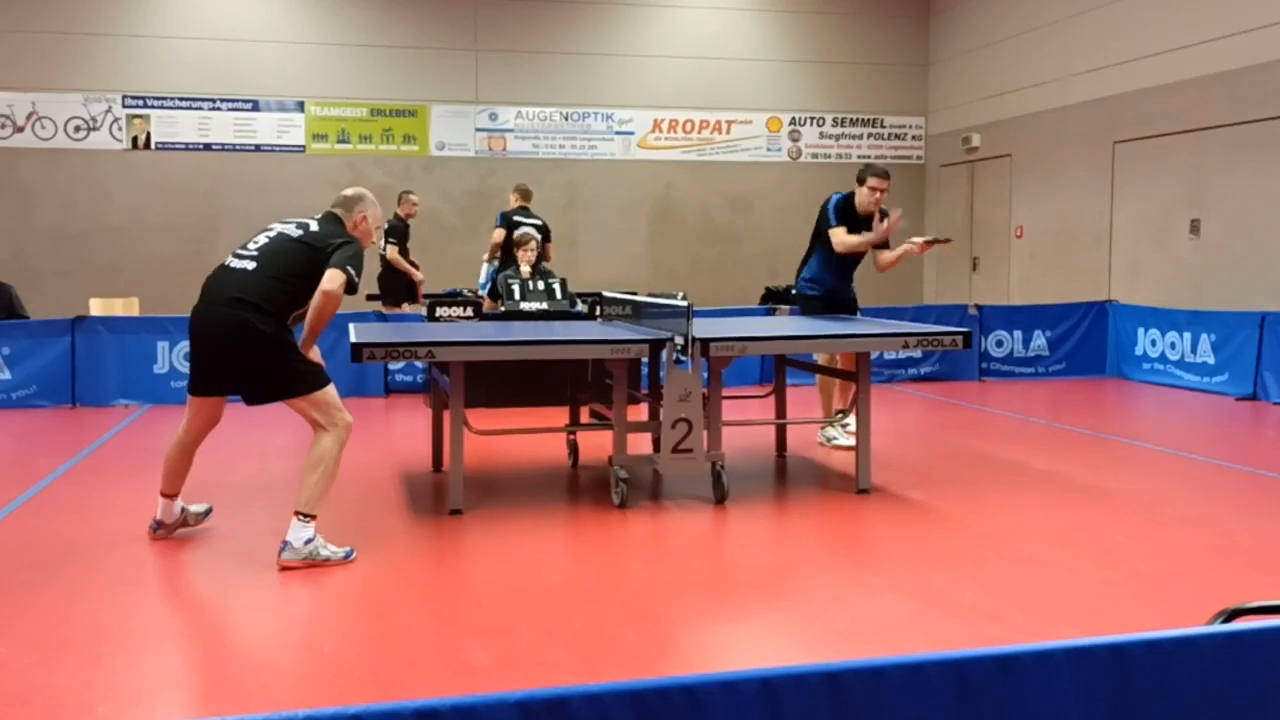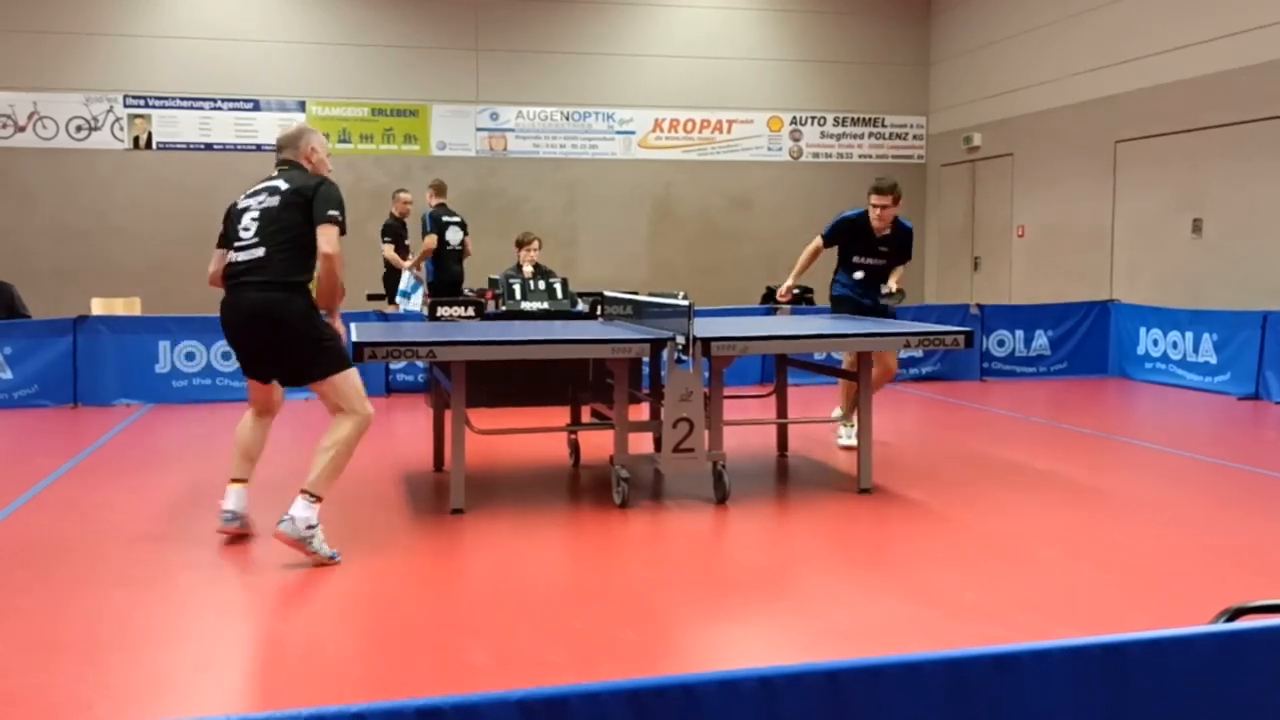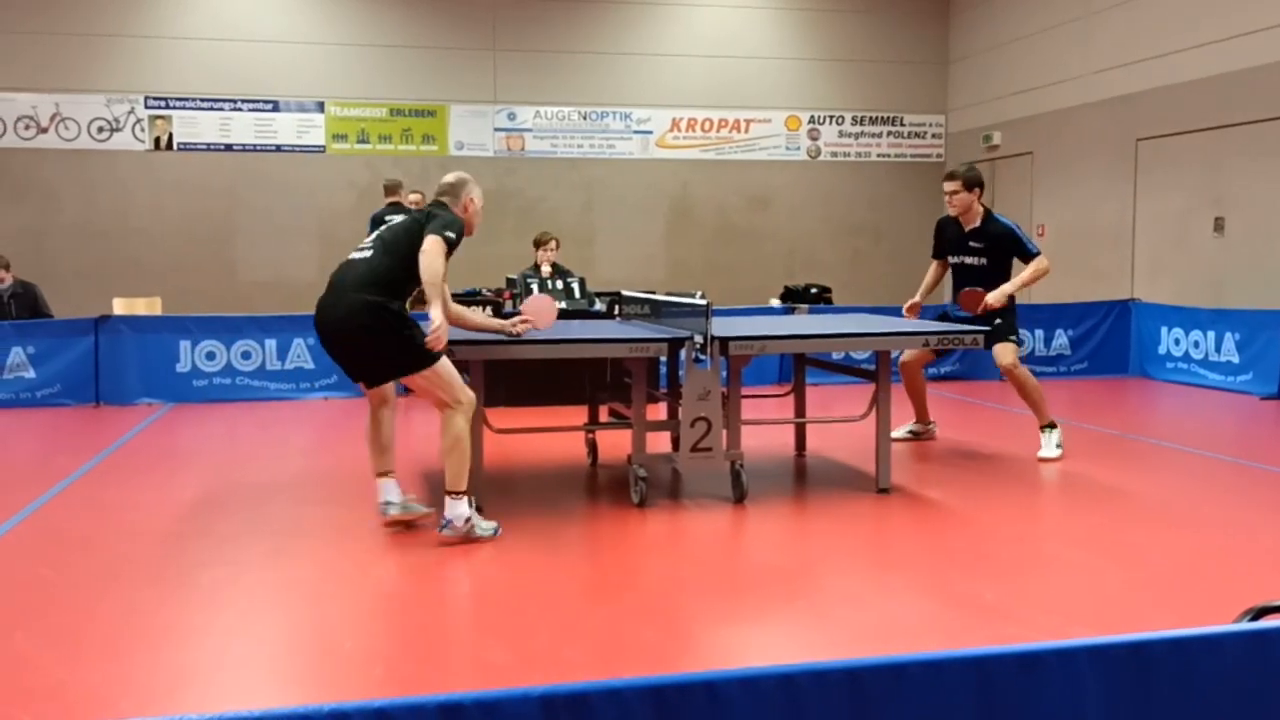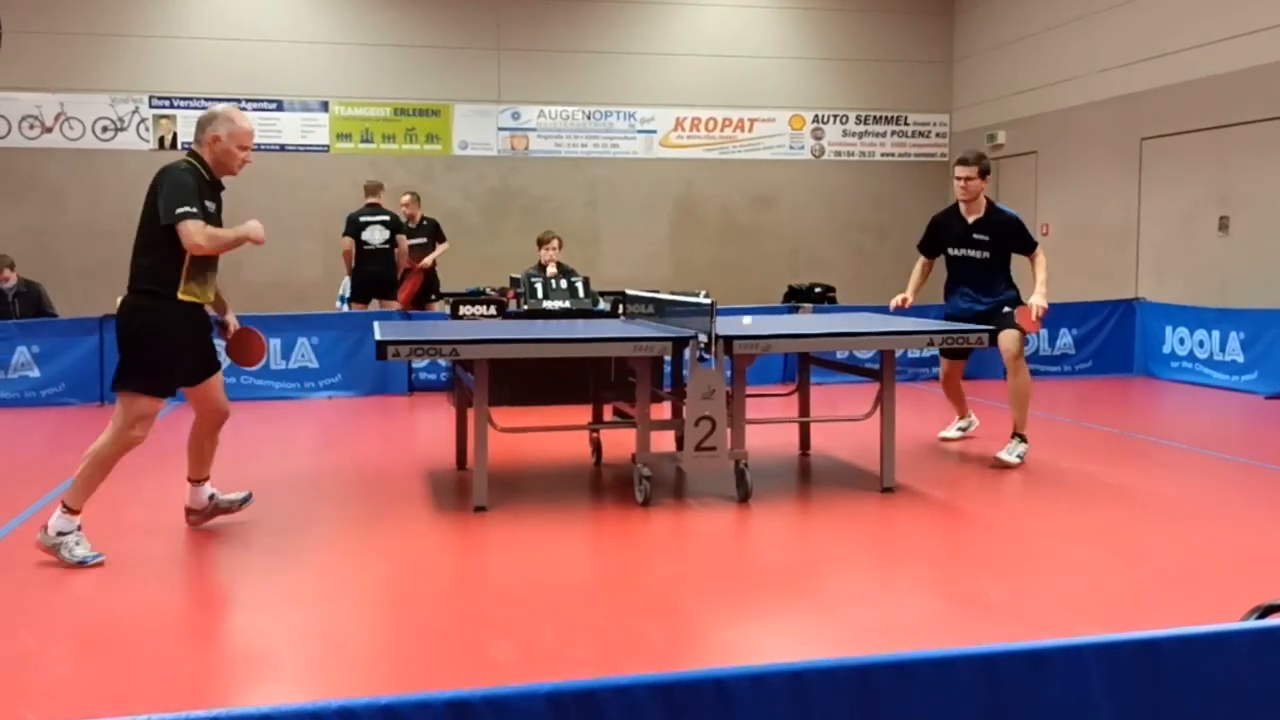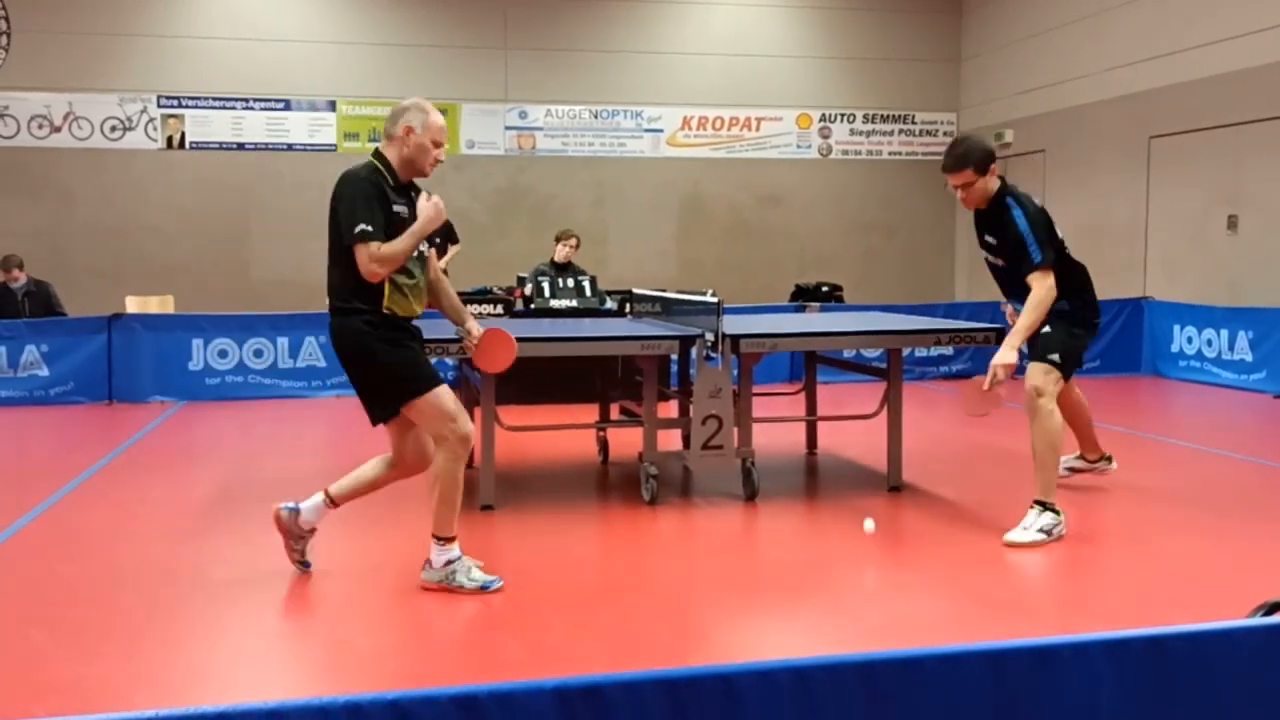
dt=1s
person 1, frame 1
left shoulder: (291, 228)
right shoulder: (347, 246)
right elbow: (330, 290)
right wrist: (307, 344)
left hip: (207, 317)
right hip: (249, 327)
left knee: (198, 422)
right knee: (334, 423)
left ankle: (166, 515)
right ankle: (300, 540)
person 1, frame 2
left shoulder: (247, 196)
right shoulder: (318, 187)
left elbow: (217, 272)
right elbow: (329, 250)
right wrist: (331, 313)
left hip: (237, 311)
right hip: (284, 309)
left knee: (264, 407)
right knee: (354, 411)
left ankle: (234, 508)
right ankle: (301, 515)
person 1, frame 3
left shoulder: (416, 221)
right shoulder: (447, 221)
left elbow: (448, 311)
right elbow: (431, 253)
left wrist: (503, 326)
right wrist: (436, 315)
left hip: (332, 314)
right hip: (368, 314)
left knee: (382, 400)
right knee: (459, 402)
left ankle: (390, 497)
right ankle: (457, 513)
person 1, frame 4
left shoulder: (207, 186)
right shoulder: (179, 177)
right elbow: (196, 243)
left wrist: (225, 310)
right wrist: (245, 232)
left hip: (188, 319)
right hip: (155, 318)
left knee: (214, 412)
right knee: (131, 430)
left ankle: (200, 499)
right ankle: (61, 526)
person 1, frame 5
left shoulder: (408, 193)
right shoulder: (362, 184)
left elbow: (425, 270)
right elbow: (374, 266)
left wrist: (465, 321)
right wrist: (420, 226)
left hip: (392, 332)
right hip: (368, 332)
left knee: (411, 457)
right knee: (456, 432)
left ankle: (306, 513)
right ankle: (444, 560)
person 2, frame 1
left shoulder: (885, 218)
right shoulder: (837, 203)
left elbow: (882, 264)
right elbow: (840, 244)
left wrist: (907, 250)
right wrist: (874, 237)
left hip: (842, 292)
right hip: (812, 289)
left knee: (850, 355)
right knee: (827, 353)
left ankle: (842, 414)
right ankle: (828, 427)
person 2, frame 2
left shoulder: (904, 232)
right shoulder: (847, 223)
left elbow: (900, 263)
right elbow: (817, 245)
left wrist: (893, 281)
right wrist: (792, 279)
left hip: (880, 301)
right hip: (847, 296)
left knee: (888, 369)
right knee: (856, 354)
left ankle: (849, 408)
right ankle: (845, 422)
person 2, frame 3
left shoulder: (1001, 228)
right shoulder: (944, 227)
left elbow: (1041, 264)
left wrist: (1006, 290)
right wrist: (919, 297)
left hip: (996, 314)
right hip: (958, 314)
left knee: (1007, 362)
right knee: (908, 362)
left ankle: (1050, 429)
right ankle: (923, 423)
person 2, frame 4
left shoulder: (1006, 221)
right shoulder: (941, 222)
left elbow: (1036, 255)
right elbow: (925, 262)
left wrist: (1039, 291)
right wrist: (909, 295)
left hip: (1000, 302)
right hip: (958, 308)
left knee: (1011, 352)
right knee: (949, 375)
left ankle: (1019, 439)
right ankle: (965, 418)
person 2, frame 5
left shoulder: (1019, 216)
right shoulder: (985, 203)
left elbow: (1044, 288)
left wrist: (1010, 347)
right wrist: (1012, 317)
left hip: (1068, 310)
right hip: (1050, 312)
left knee: (1037, 390)
right knee: (1059, 387)
left ankle: (1048, 512)
right ankle: (1093, 455)
